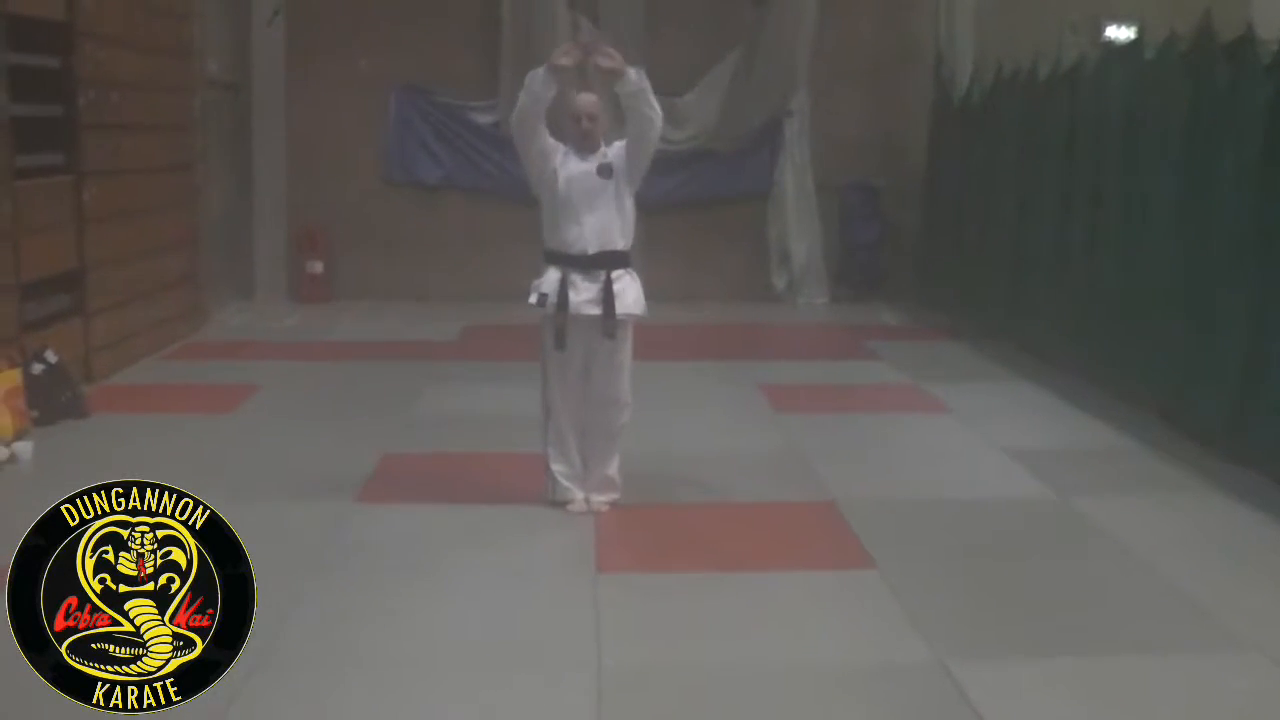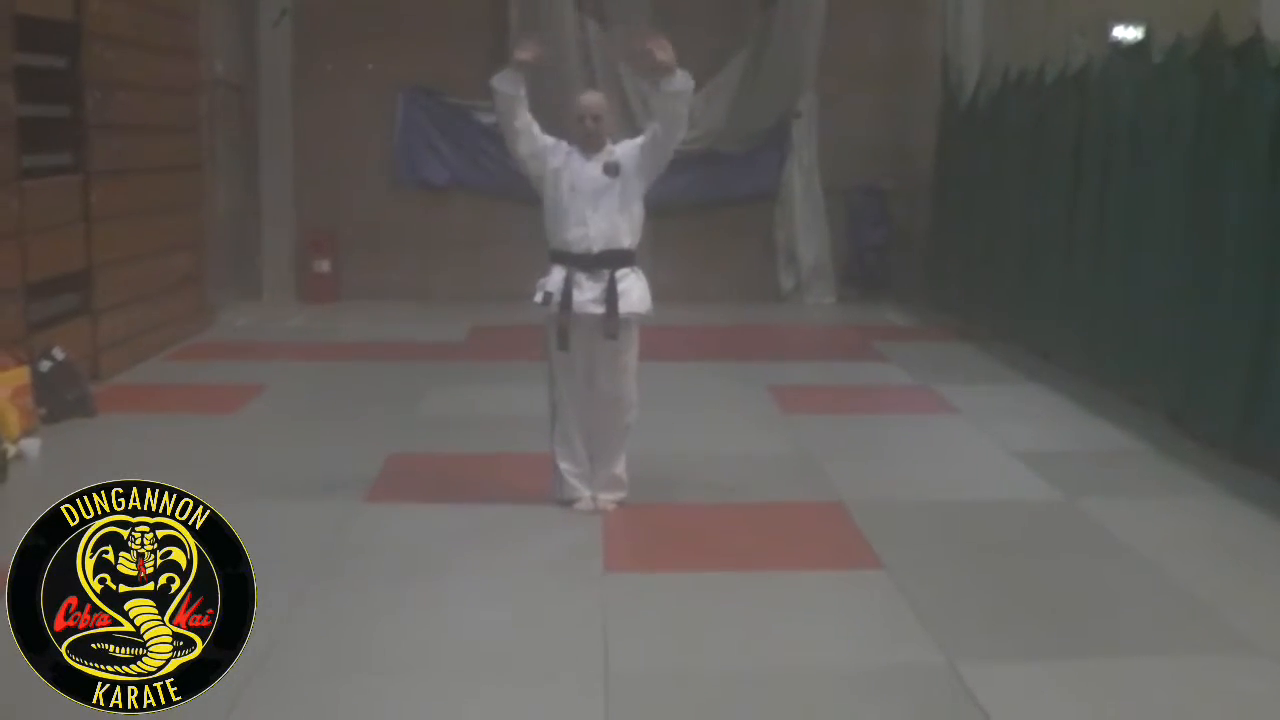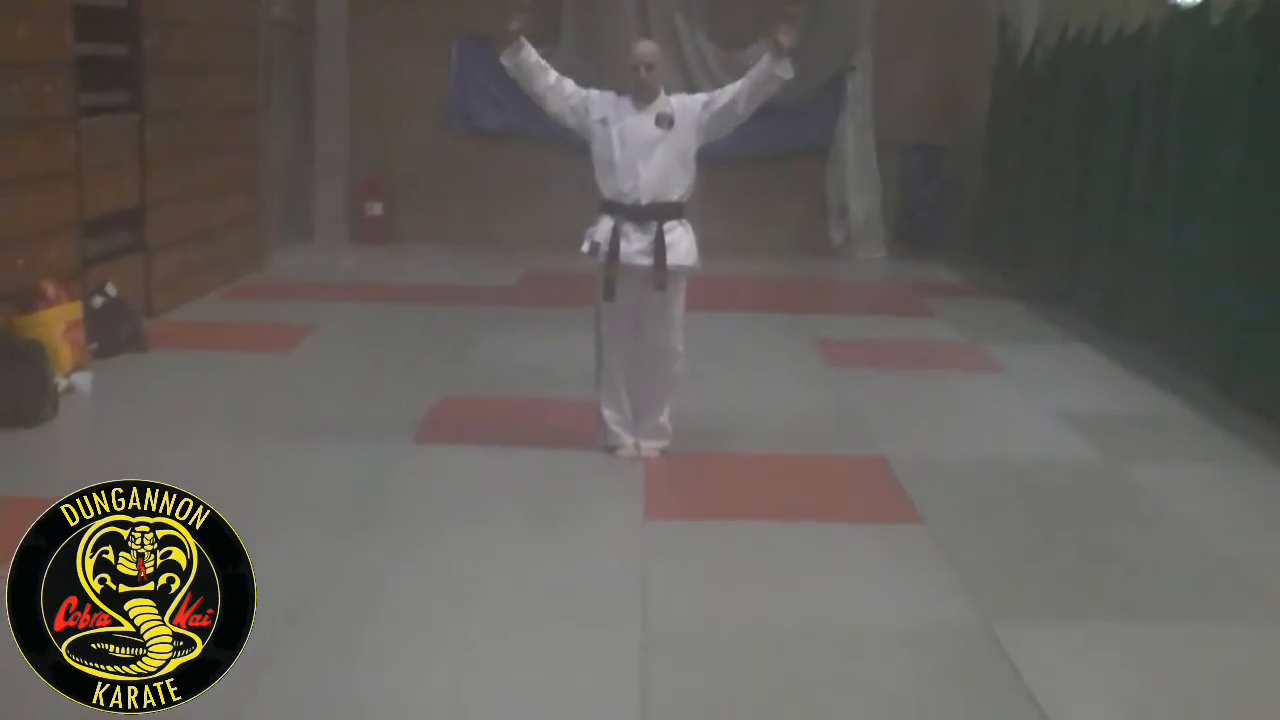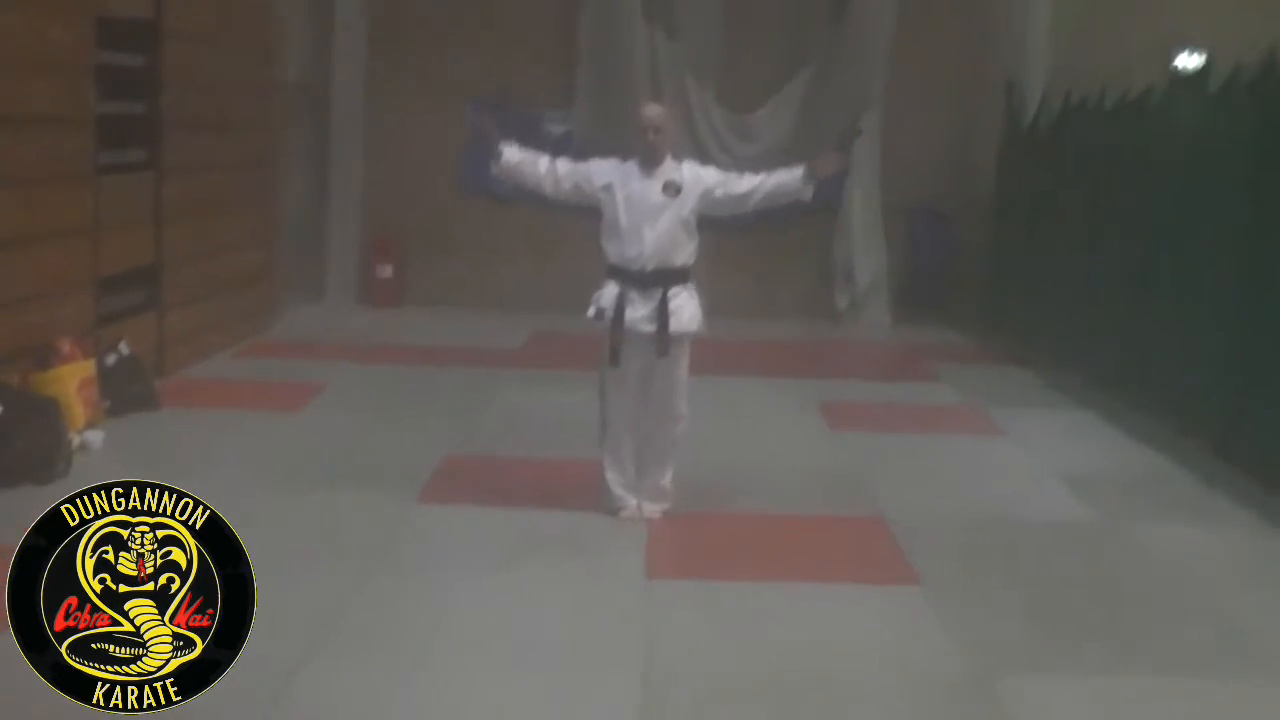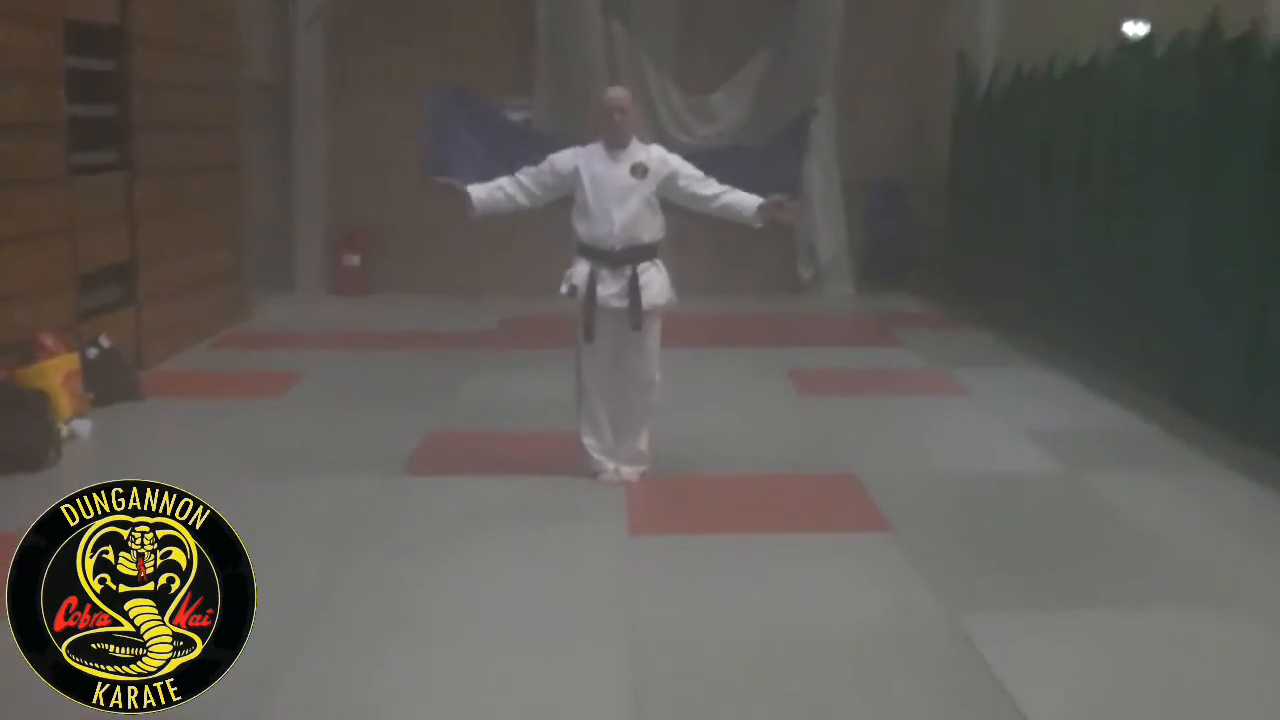
dt=0.4s
person 1, frame 1
left shoulder: (623, 160)
right shoulder: (551, 161)
left elbow: (647, 123)
right elbow: (526, 125)
left wrist: (623, 77)
right wrist: (551, 75)
left hip: (614, 289)
right hip: (563, 288)
left knee: (610, 395)
right knee: (563, 395)
left ankle: (600, 484)
right ankle: (569, 485)
person 1, frame 2
left shoulder: (634, 159)
right shoulder: (552, 159)
left elbow: (670, 126)
right elbow: (515, 124)
left wrist: (668, 74)
right wrist: (515, 73)
left hip: (618, 288)
right hip: (568, 288)
left knee: (615, 394)
right knee: (569, 394)
left ankle: (607, 483)
right ankle: (576, 484)
person 1, frame 3
left shoulder: (690, 111)
right shoulder: (599, 107)
left elbow: (741, 96)
right elbow: (549, 86)
left wrist: (778, 56)
right wrist: (516, 43)
left hip: (667, 240)
right hip: (617, 238)
left knee: (662, 344)
right knee: (616, 342)
left ankle: (650, 431)
right ankle: (620, 431)
person 1, frame 4
left shoulder: (695, 178)
right shoulder: (606, 174)
left elbow: (752, 188)
right elbow: (551, 174)
left wrist: (806, 176)
right wrist: (501, 151)
left hip: (672, 304)
right hip: (624, 302)
left knee: (667, 405)
right knee: (621, 403)
left ankle: (653, 491)
right ankle: (624, 492)
person 1, frame 5
left shoulder: (658, 160)
right shoulder: (574, 160)
left elbow: (708, 192)
right elbow: (521, 187)
left wrist: (759, 207)
right wrist: (471, 195)
left hip: (641, 279)
right hip: (594, 278)
left knee: (639, 375)
right knee: (596, 374)
left ankle: (631, 456)
right ankle: (603, 458)
